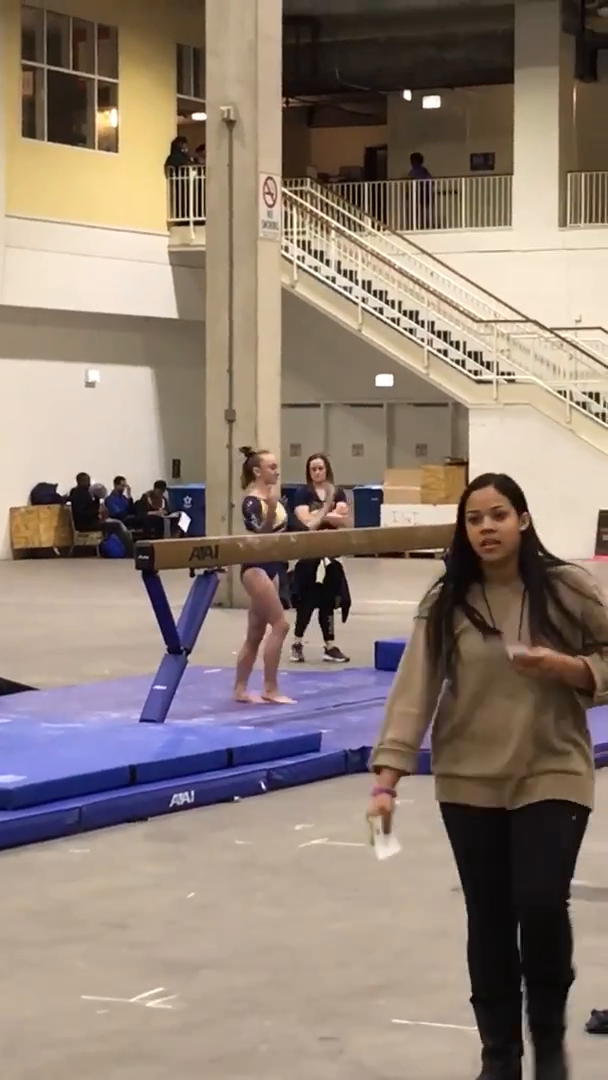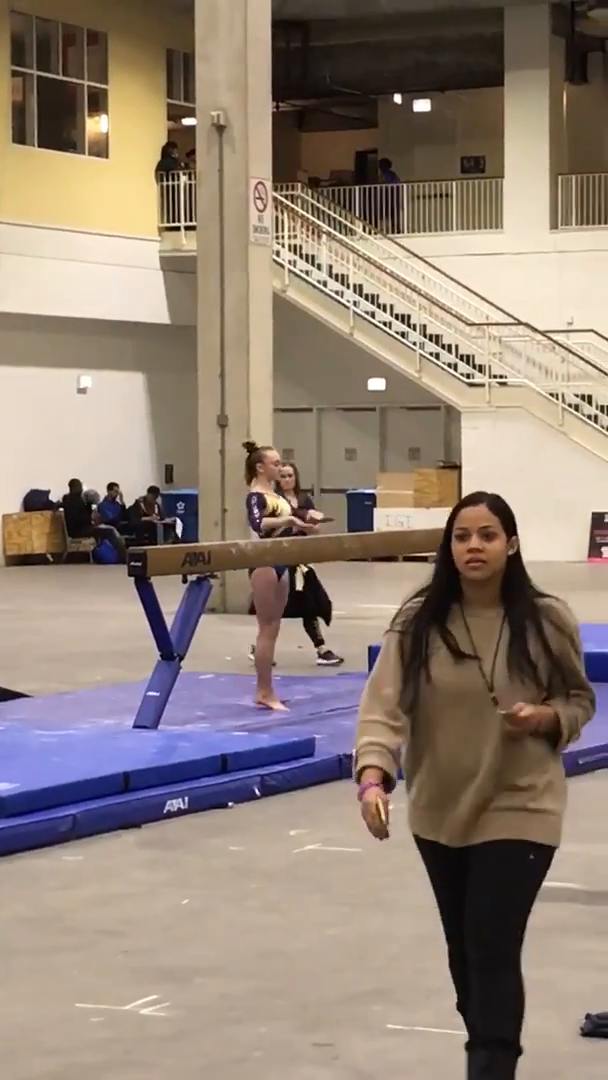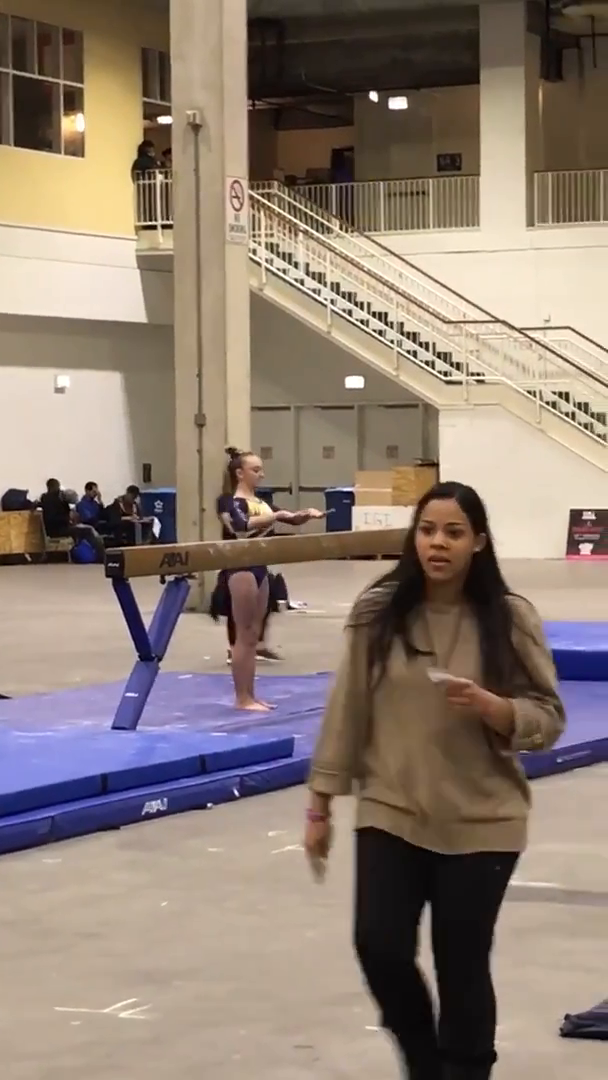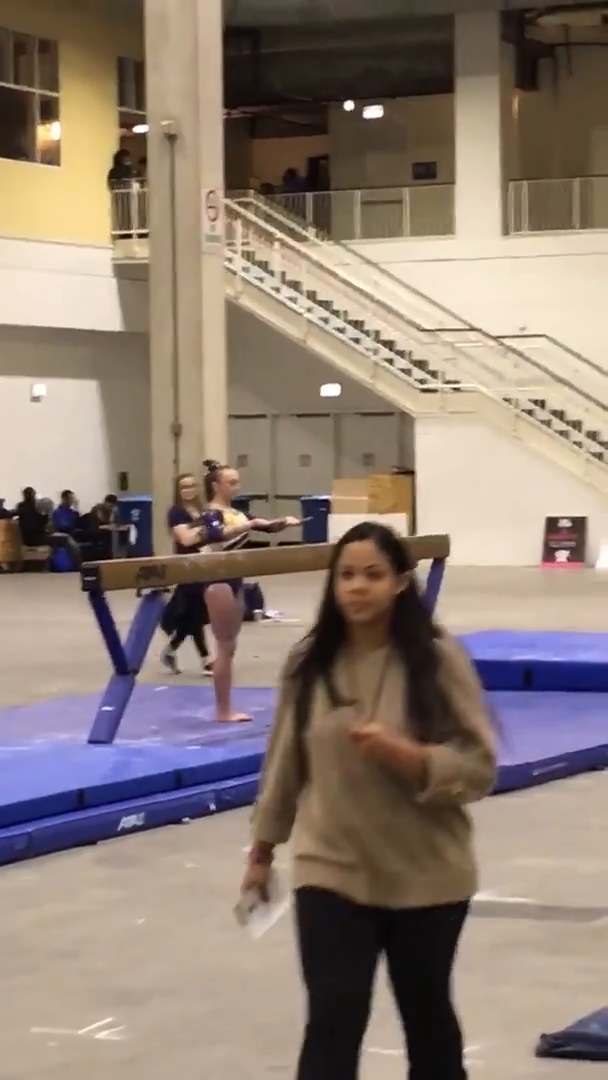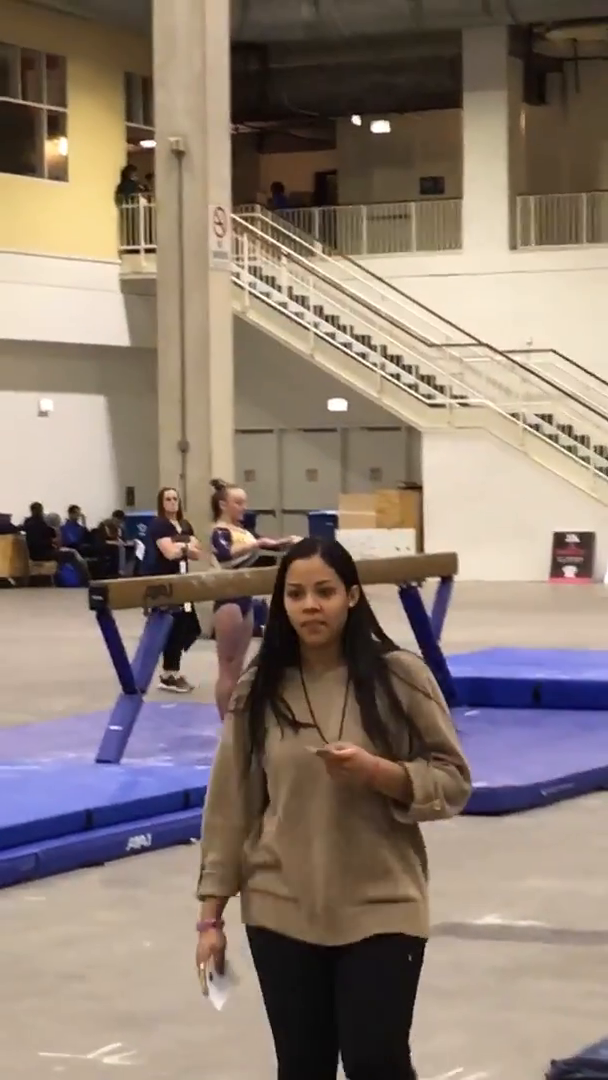
dt=0.3s
person 1, frame 1
right shoulder: (445, 603)
right elbow: (414, 692)
right wrist: (387, 777)
left hip: (553, 773)
right hip: (470, 781)
left knee: (541, 904)
right knee: (488, 919)
left ankle: (549, 1031)
person 1, frame 2
left shoulder: (546, 618)
right shoulder: (417, 621)
left elbow: (580, 701)
right elbow: (384, 706)
left wrist: (544, 717)
right wrist: (373, 778)
left hip: (518, 814)
right hip: (438, 811)
left knee: (493, 949)
right knee: (462, 946)
person 1, frame 3
left shoulder: (511, 618)
right shoulder: (377, 612)
left elbow: (548, 718)
right elbow: (346, 712)
left wrist: (490, 708)
right wrist: (321, 804)
left hip: (480, 821)
right hip: (389, 810)
left knee: (462, 964)
right knee: (380, 946)
person 1, frame 4
left shoulder: (440, 659)
right shoulder: (308, 665)
left elbow: (478, 767)
right elbow: (285, 763)
left wrist: (400, 753)
right wrist: (261, 847)
left hip: (427, 874)
right hip: (330, 871)
left knee: (425, 1008)
right knee: (332, 1023)
person 1, frame 5
left shoulder: (400, 677)
right shoulder: (258, 691)
left elbow: (453, 781)
right elbow: (230, 807)
left wrist: (377, 771)
right wrist: (212, 912)
left hip: (383, 906)
right hip: (282, 910)
